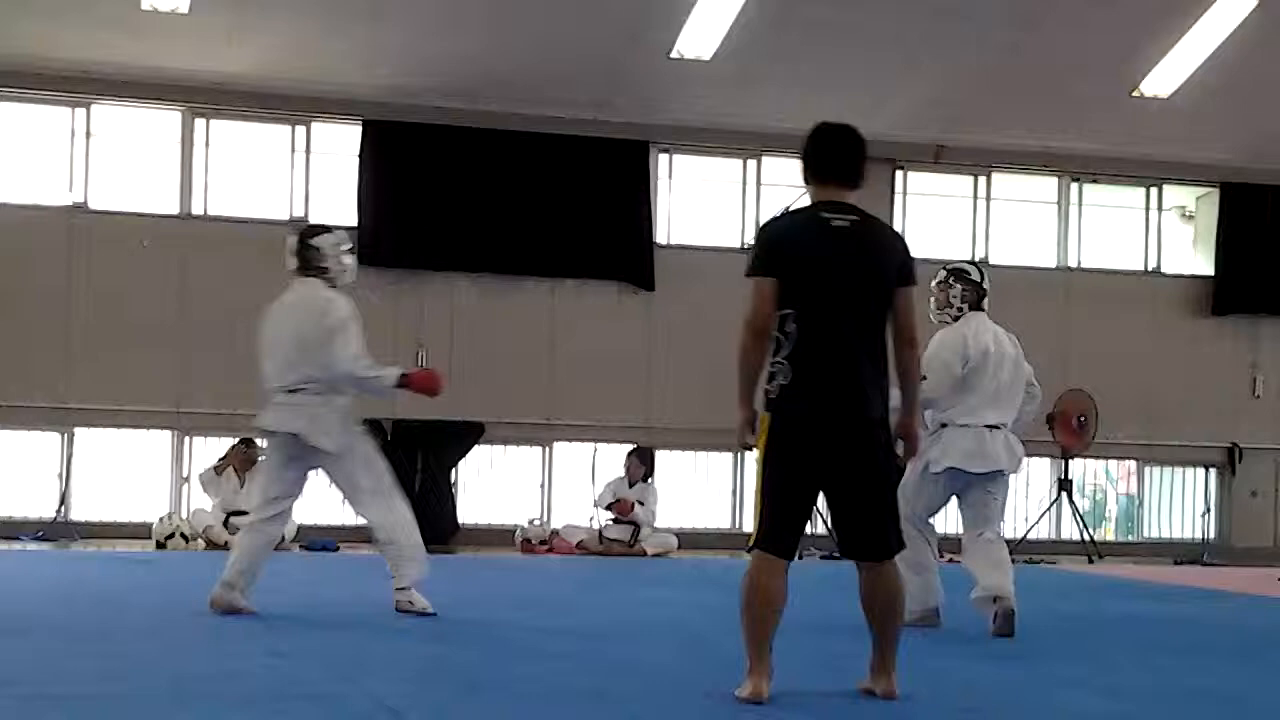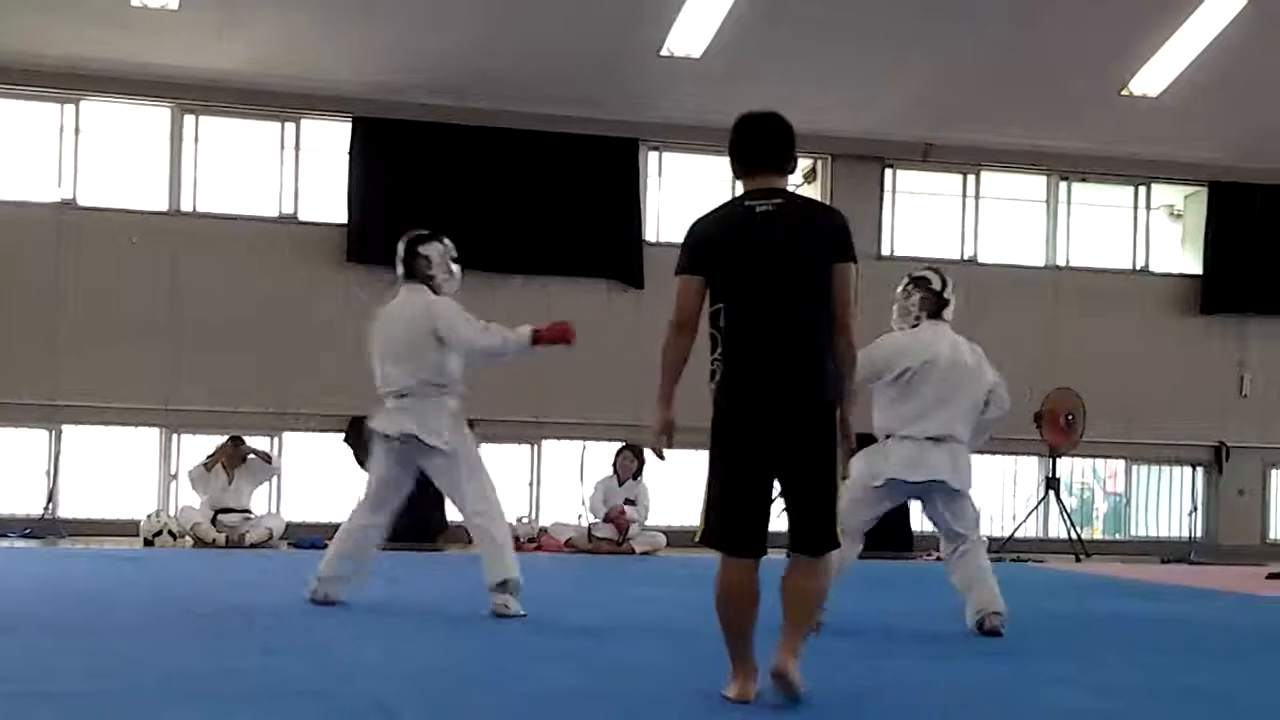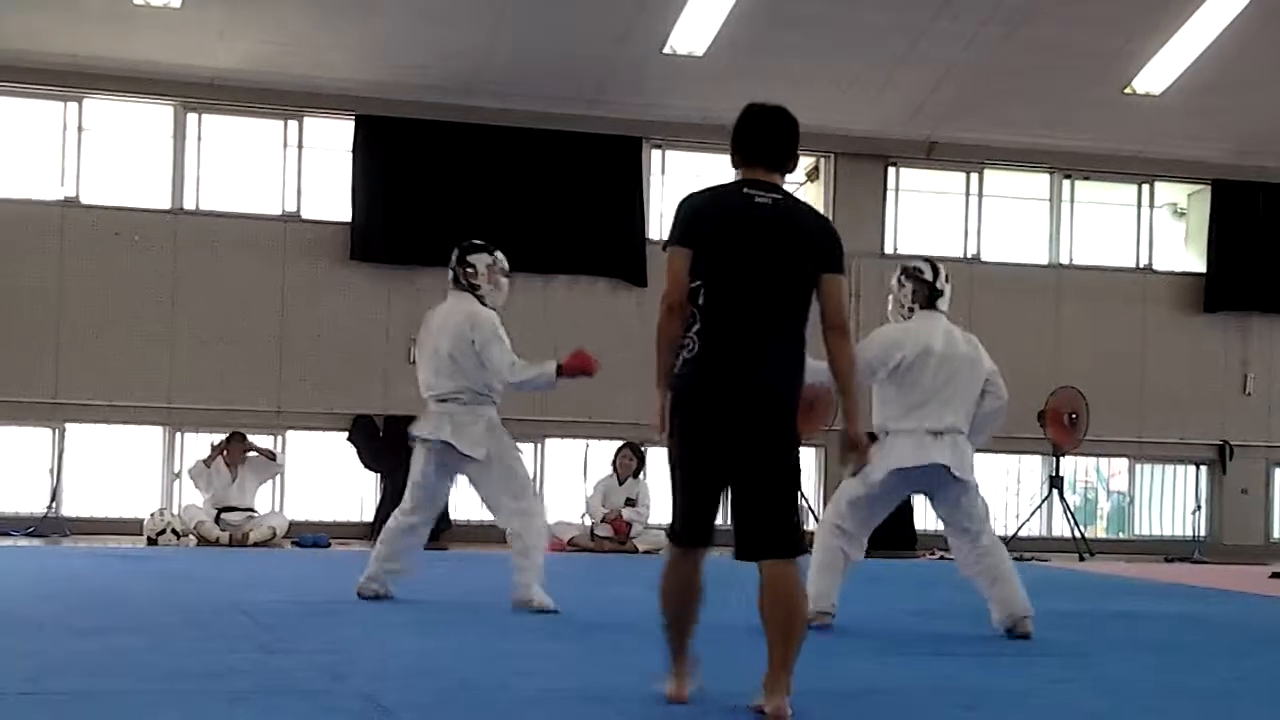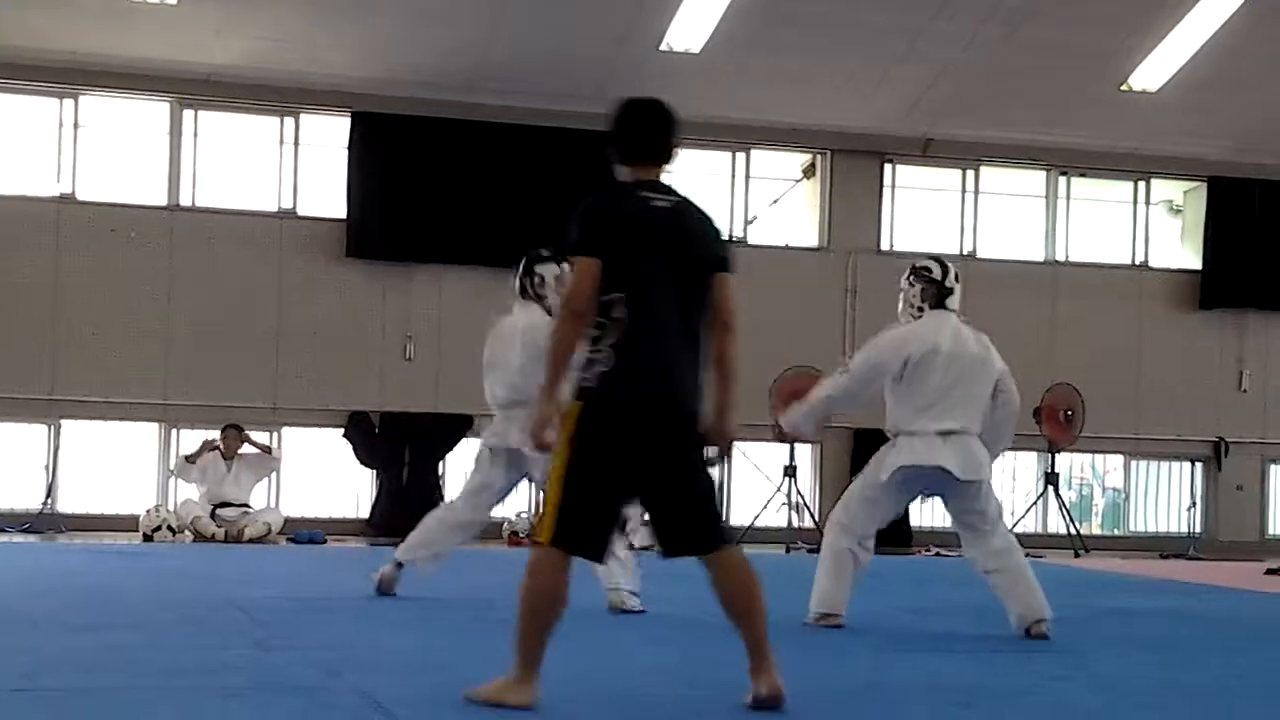
dt=0.4s
person 1, frame 1
left shoulder: (779, 234)
right shoulder: (889, 243)
left elbow: (756, 329)
right elbow: (906, 339)
left wrist: (746, 403)
right wrist: (910, 411)
left hip: (792, 413)
right hip: (864, 415)
left knee: (771, 550)
right knee: (876, 553)
left ankle: (757, 674)
right ankle: (884, 673)
person 1, frame 2
left shoulder: (709, 230)
right shoulder: (829, 224)
left elbow: (682, 326)
right elbow: (843, 322)
left wrist: (664, 403)
right wrist: (841, 397)
left hip: (739, 408)
right hip: (811, 405)
left knee: (738, 551)
right knee: (811, 546)
left ankle: (742, 674)
right ankle: (788, 652)
person 1, frame 3
left shoulder: (700, 208)
right shoulder: (817, 228)
left elbow: (673, 306)
right elbow: (837, 327)
left wrist: (666, 387)
right wrist: (851, 412)
left hip: (700, 394)
right hip: (772, 402)
left knee: (685, 541)
right knee: (778, 552)
left ankle: (679, 670)
person 1, frame 4
left shoulder: (601, 213)
right shoulder: (703, 225)
left elbow: (575, 313)
right elbow: (722, 326)
left wrist: (544, 397)
right wrist: (721, 411)
left hip: (610, 401)
right hip: (676, 407)
left knee: (554, 543)
right knee: (712, 542)
left ankle: (522, 679)
right ankle: (765, 672)
person 2, frame 1
left shoulder: (276, 310)
right shoulder: (335, 305)
left elbow: (279, 368)
right elbow: (350, 367)
right wrist: (406, 380)
left hip: (285, 419)
right hip: (329, 419)
left knee: (267, 509)
right knee: (384, 502)
left ankle: (229, 589)
right ankle: (404, 590)
person 2, frame 2
left shoulder: (385, 315)
right shoulder: (439, 309)
right elbow: (480, 340)
right wrist: (539, 335)
left hip: (394, 422)
right hip: (437, 421)
left knee: (373, 509)
right knee: (482, 507)
left ankle: (324, 583)
right ankle: (502, 590)
person 2, frame 3
left shoulder: (433, 319)
right shoulder: (482, 319)
right elbow: (510, 374)
right wrist: (564, 368)
left hip: (436, 424)
right hip: (475, 426)
left knee: (416, 510)
right knee: (523, 509)
left ankle: (373, 579)
right ankle: (528, 589)
person 2, frame 4
left shoulder: (502, 330)
right shoulder: (545, 329)
left hip: (504, 435)
left knee: (466, 511)
left ankle: (394, 567)
right ankle: (618, 589)
person 3, frame 1
left shoulder: (954, 337)
right shoulder: (1009, 342)
left elbow: (928, 392)
right elbow: (1031, 396)
left hip: (952, 445)
right hip: (996, 448)
left knee: (909, 519)
right knee: (984, 532)
left ankle: (923, 605)
right ankle: (999, 596)
person 3, frame 2
left shoulder: (902, 345)
right shoulder: (972, 353)
left elbow: (849, 375)
right elbow: (998, 404)
left hip: (898, 457)
right hip: (949, 463)
left knee: (838, 525)
right knee: (963, 540)
right ankle: (989, 611)
person 3, frame 3
left shoulder: (897, 336)
right shoulder: (969, 345)
right elbow: (997, 399)
left hip: (899, 452)
right hip: (951, 454)
left knee: (840, 524)
right knee: (975, 537)
left ankle: (819, 607)
right ankle: (1016, 615)
person 3, frame 4
left shoulder: (903, 338)
right shoulder: (980, 345)
left elbow: (847, 383)
right elbow: (1006, 405)
left wrist: (796, 419)
right wrist: (985, 454)
left hip: (909, 454)
right hip: (963, 457)
left knee: (848, 525)
right knee: (992, 539)
left ankle: (828, 609)
right ankle: (1033, 617)
